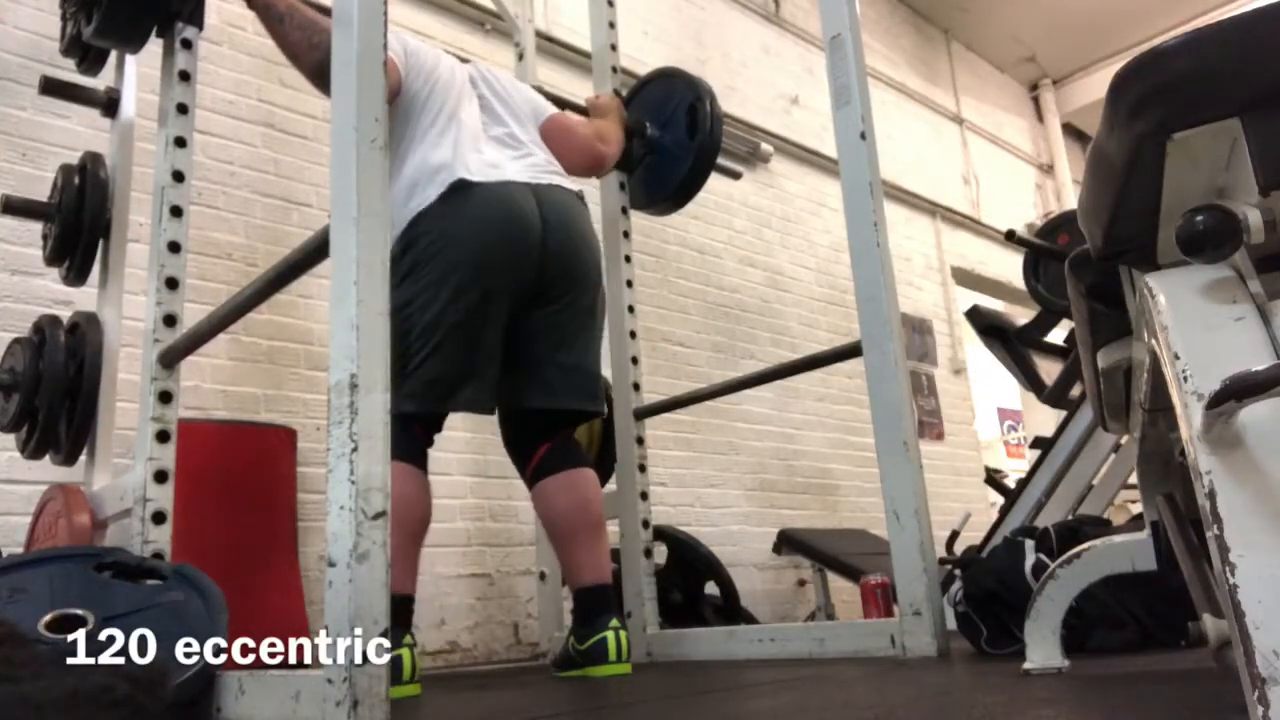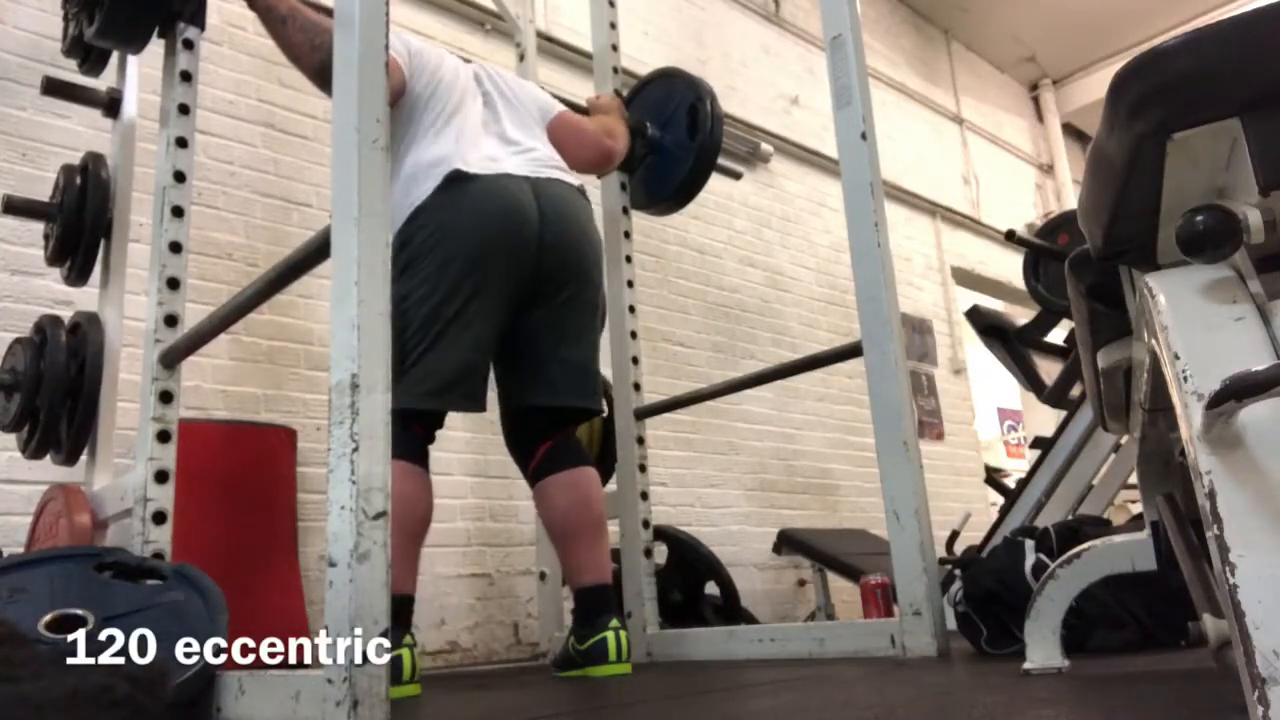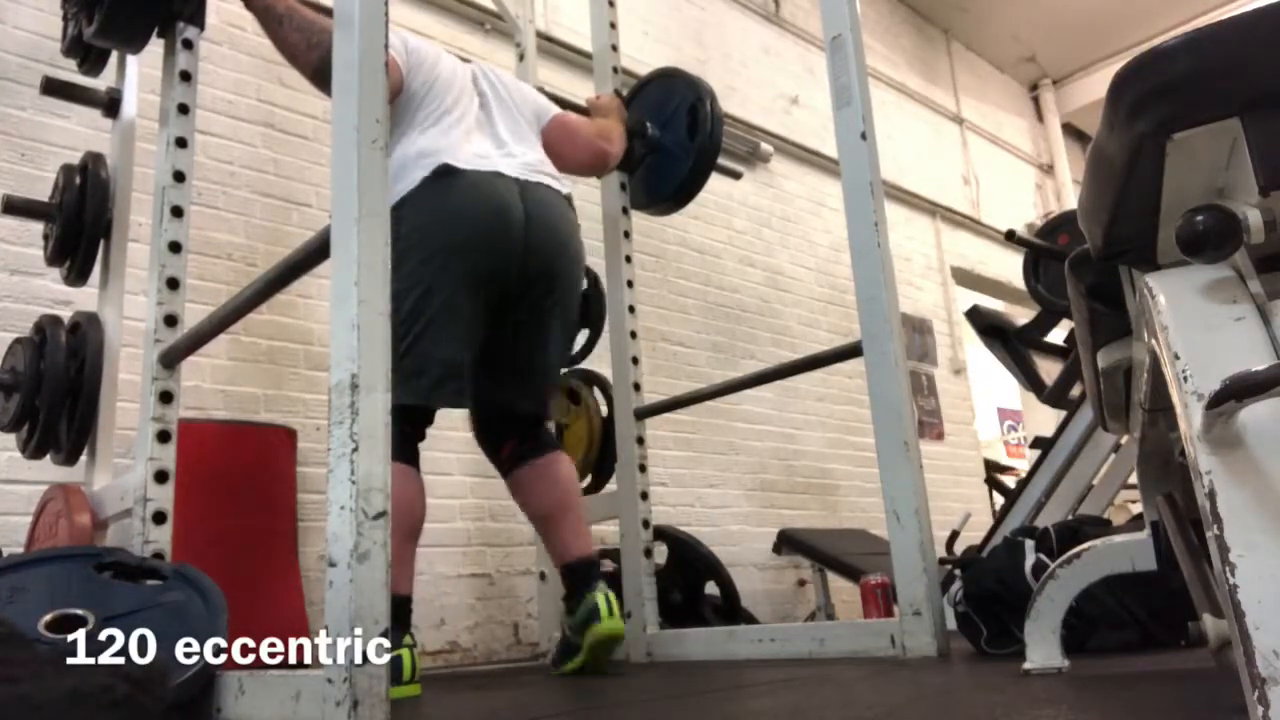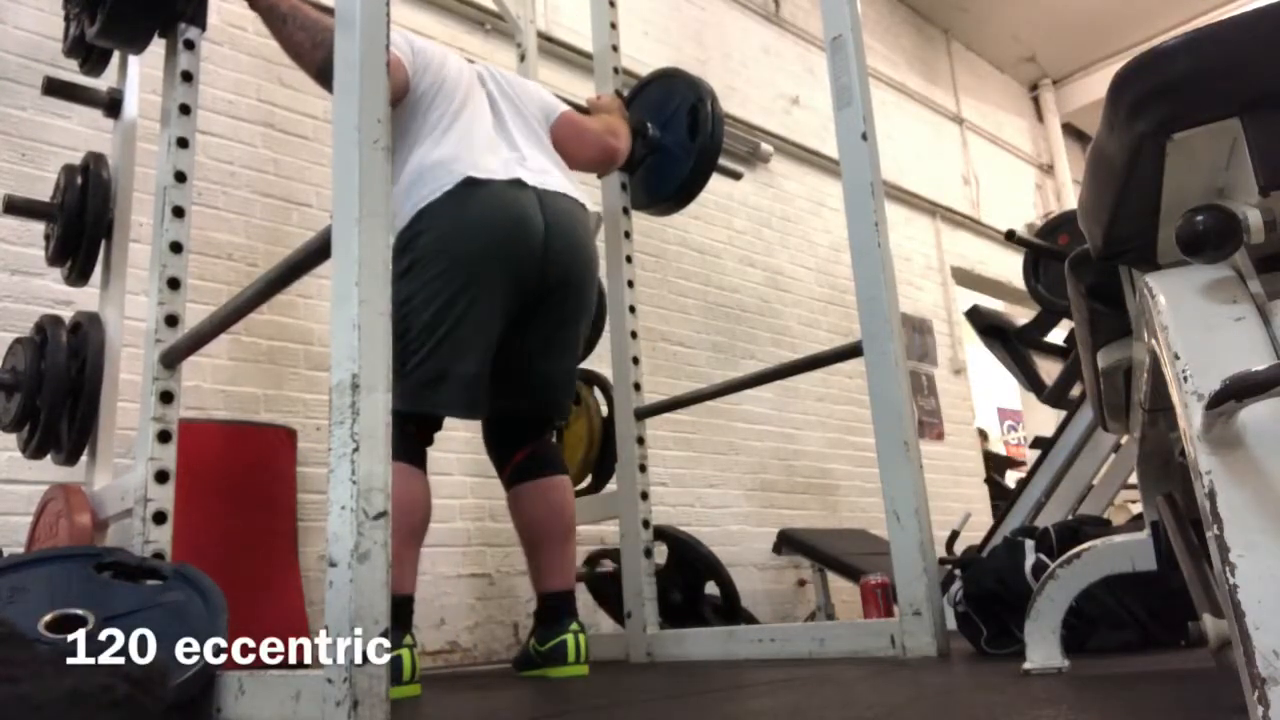
dt=0.3s
person 1, frame 1
right shoulder: (500, 82)
right elbow: (593, 152)
right wrist: (610, 116)
left hip: (467, 219)
right hip: (564, 224)
left knee: (399, 425)
right knee: (545, 435)
left ankle: (389, 642)
right ankle: (599, 626)
person 1, frame 2
right shoulder: (508, 82)
right elbow: (602, 148)
right wrist: (612, 112)
left hip: (463, 213)
right hip: (565, 218)
left knee: (398, 421)
right knee: (545, 433)
left ankle: (388, 641)
right ankle: (599, 625)
person 1, frame 3
right shoulder: (502, 83)
right elbow: (596, 150)
right wrist: (612, 115)
left hip: (451, 210)
right hip: (549, 223)
left knee: (389, 420)
right knee: (515, 426)
left ankle: (388, 640)
right ankle: (588, 594)
person 1, frame 4
right shoulder: (510, 83)
right elbow: (604, 147)
right wrist: (614, 113)
left hip: (468, 220)
right hip: (564, 231)
left knee: (396, 423)
right knee: (522, 436)
left ankle: (388, 640)
right ankle: (558, 627)
